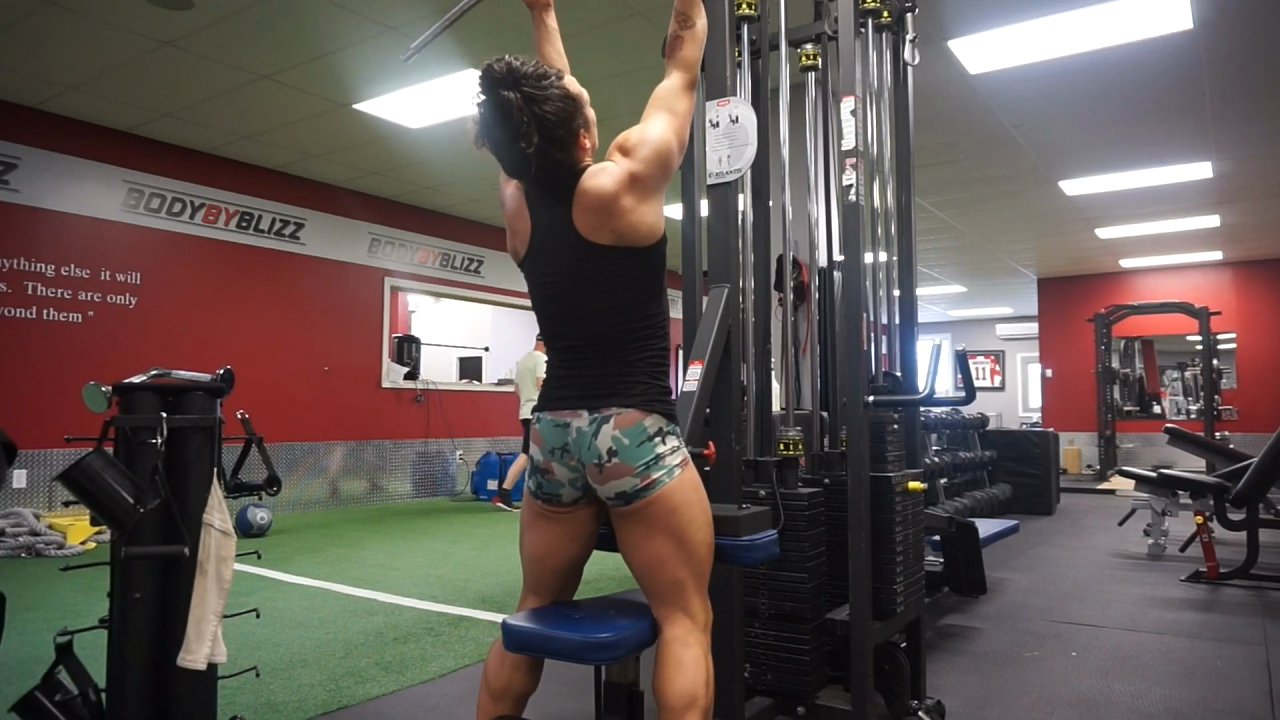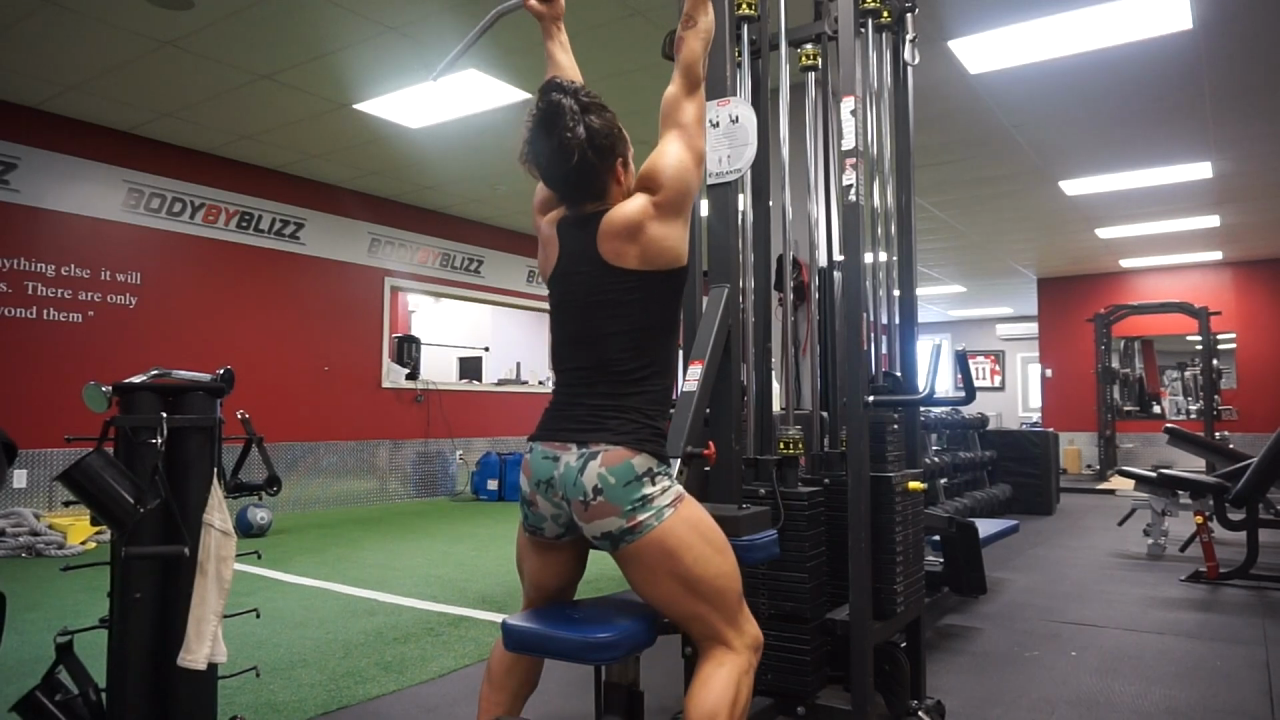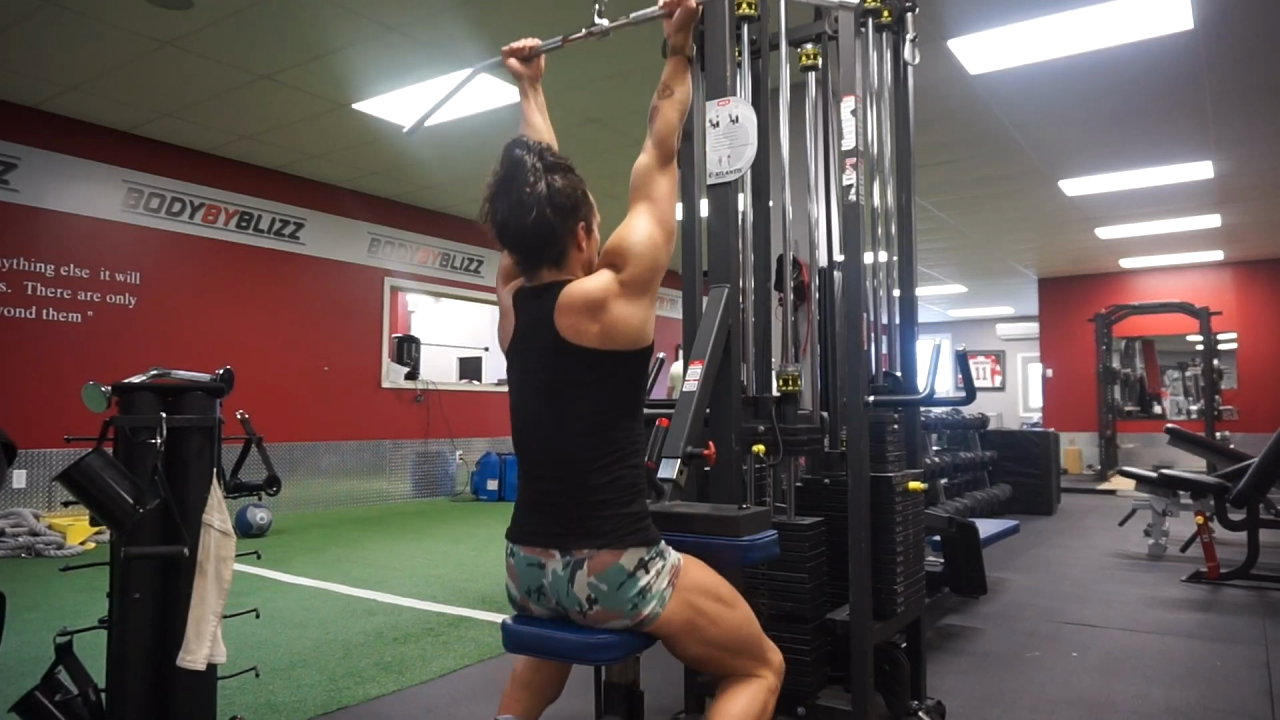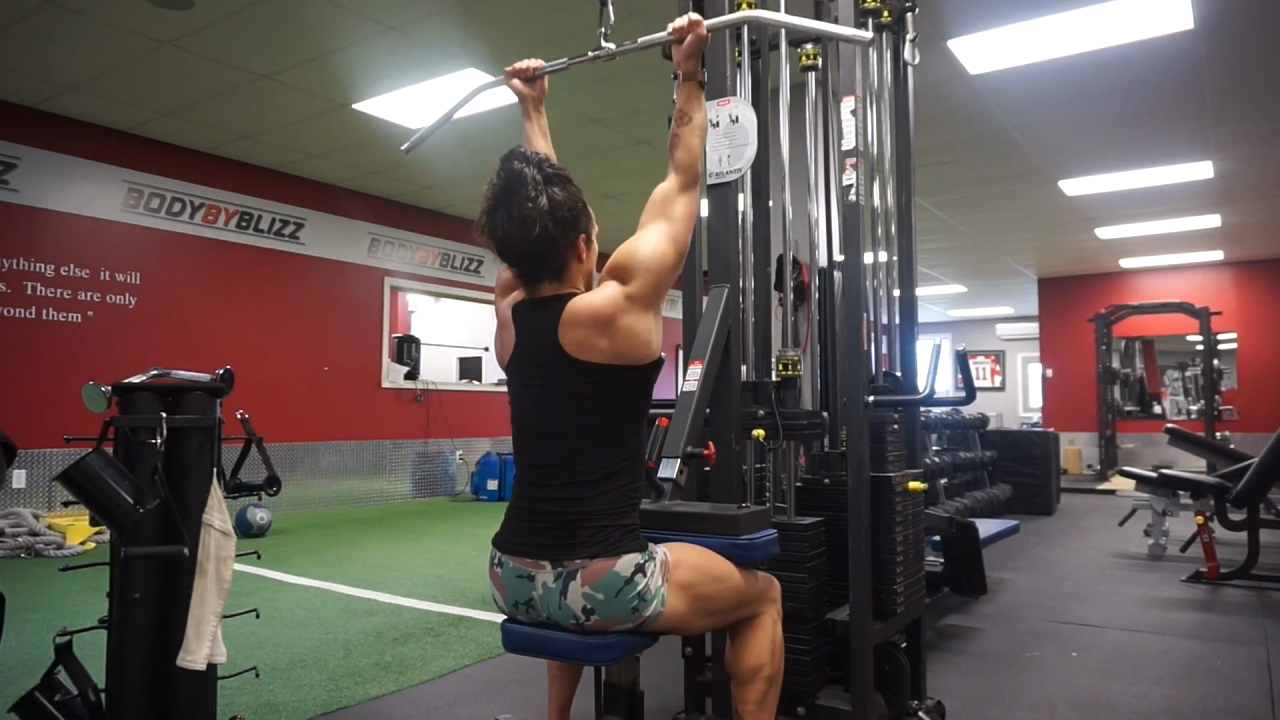
dt=1s
person 1, frame 1
left shoulder: (518, 200)
right shoulder: (621, 183)
left elbow: (553, 101)
right elbow: (682, 70)
left hip: (555, 432)
right hip: (634, 431)
left knee: (533, 615)
right knee: (685, 623)
person 1, frame 2
left shoulder: (552, 226)
right shoulder: (650, 216)
left elbow: (565, 132)
right elbow: (688, 82)
left hip: (545, 464)
right hip: (622, 471)
left knee: (534, 620)
right knee: (735, 642)
person 1, frame 3
left shoulder: (510, 298)
right shoulder: (611, 296)
left elbow: (535, 188)
right elbow: (658, 162)
left wrist: (529, 87)
left hip: (529, 564)
right hip: (609, 568)
person 1, frame 4
left shoulder: (508, 310)
right shoulder: (620, 306)
left elbow: (534, 203)
right elbow: (680, 182)
left wrist: (532, 109)
right wrist: (689, 77)
left hip: (512, 578)
right hip: (599, 582)
right knee: (762, 596)
